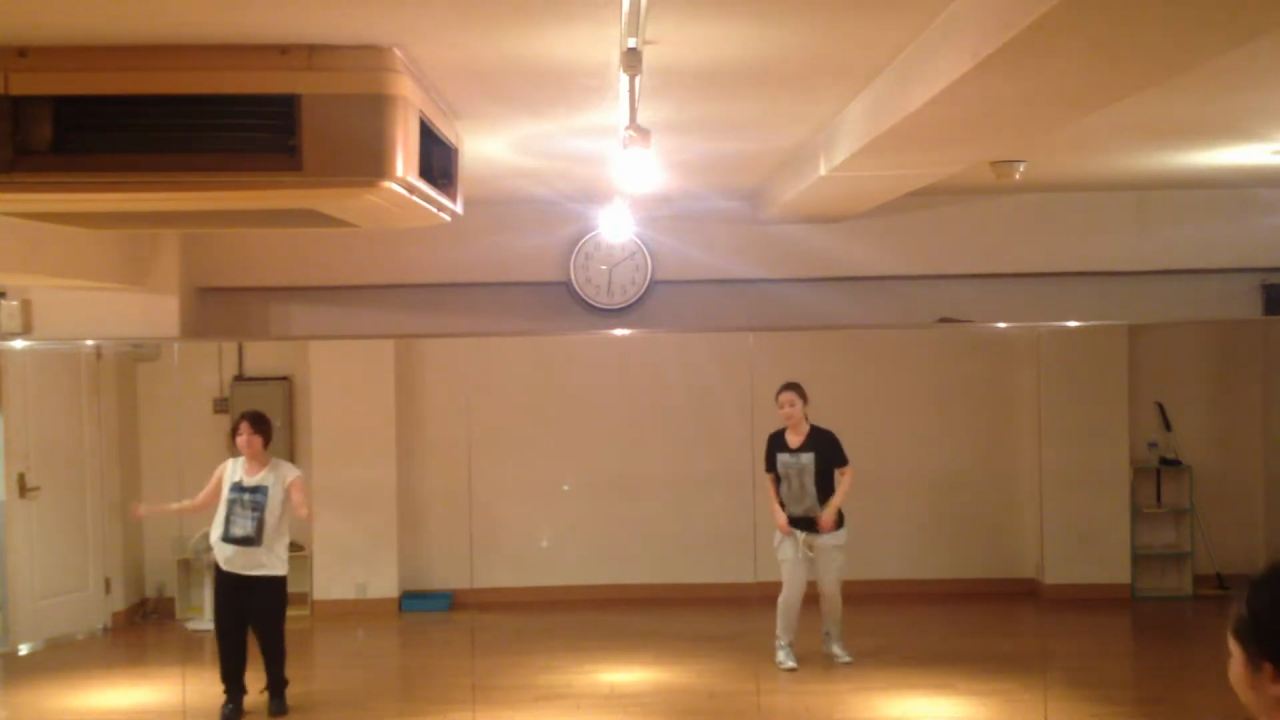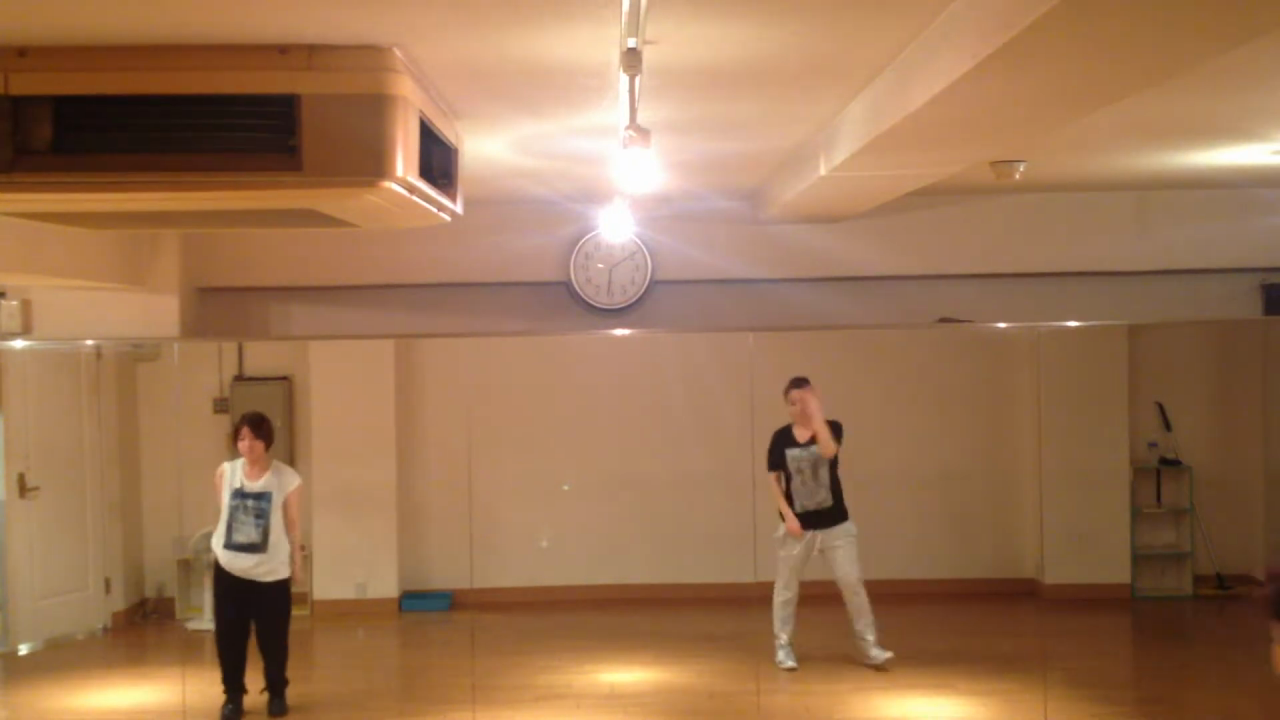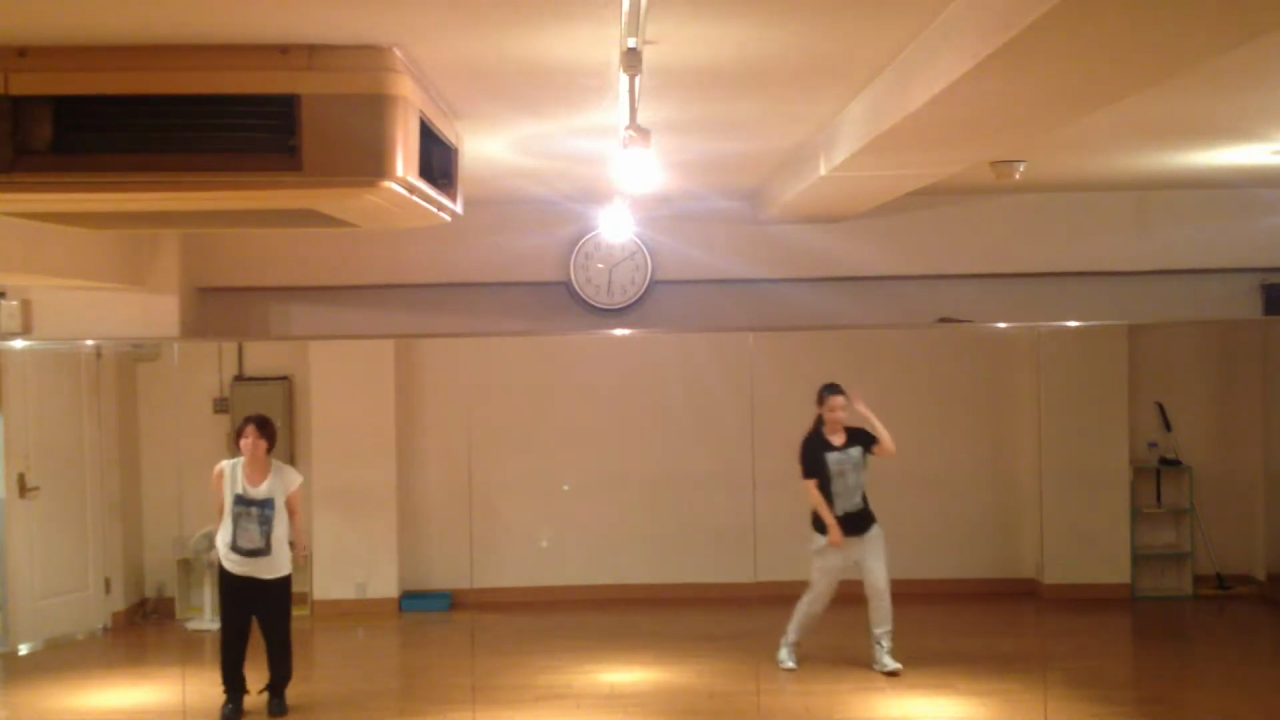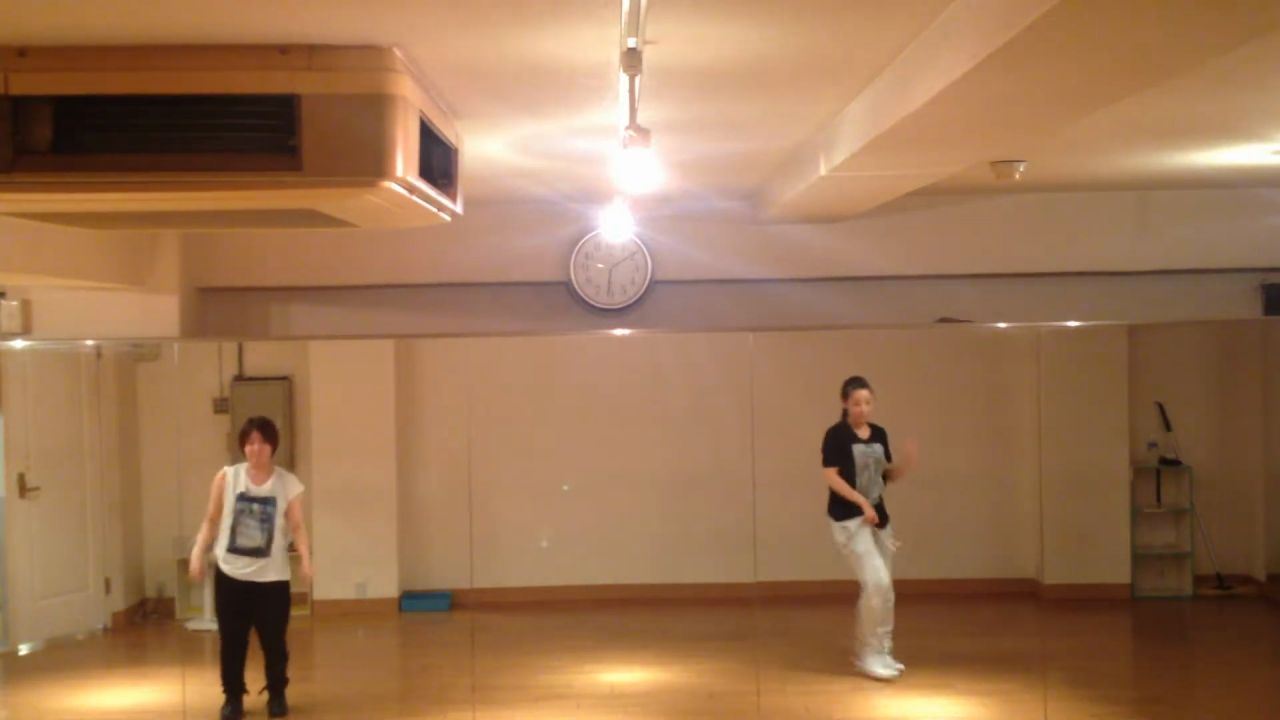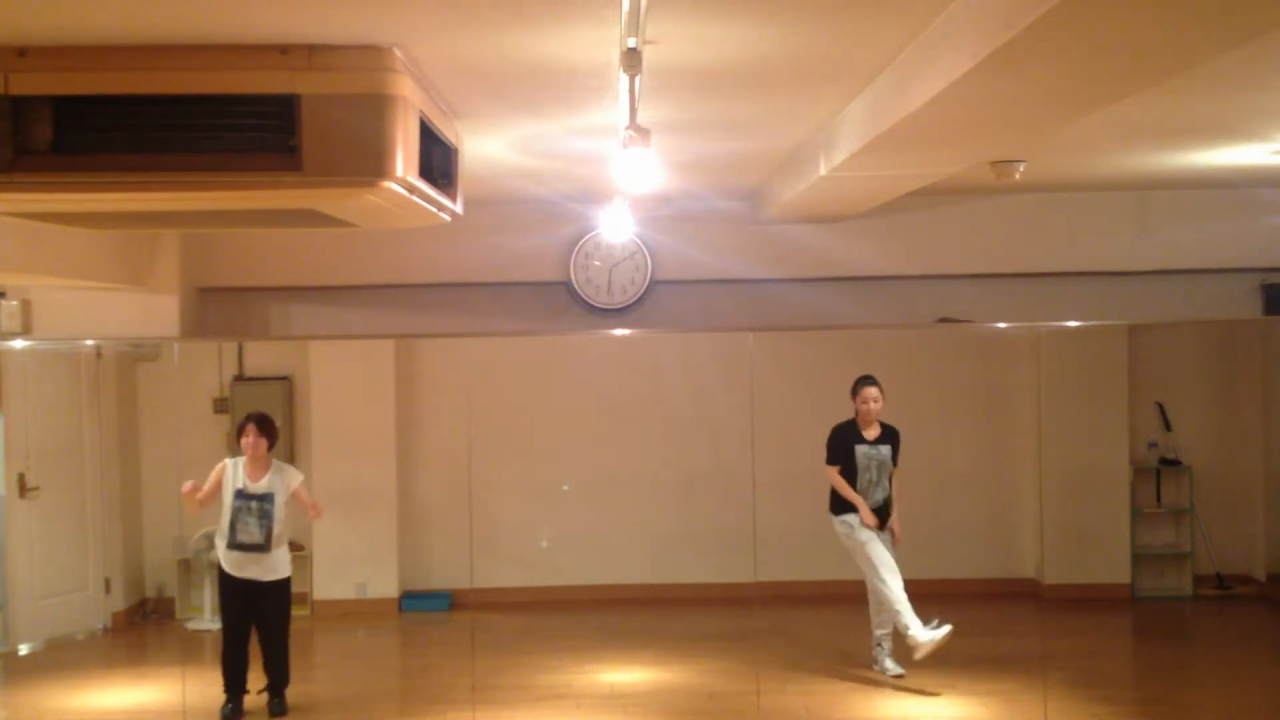
dt=0.3s
person 1, frame 1
left shoulder: (285, 472)
right shoulder: (227, 468)
left elbow: (302, 507)
right elbow: (201, 503)
left wrist: (305, 510)
right wrist: (155, 509)
left hip: (268, 569)
right hip: (228, 566)
left knee: (270, 634)
right knee: (228, 635)
left ankle: (277, 692)
right ankle: (234, 695)
person 1, frame 2
left shoulder: (286, 477)
right shoulder: (224, 473)
left elbow: (292, 523)
right elbow: (224, 515)
left wrist: (295, 562)
right wrist: (221, 546)
left hip: (272, 573)
right hip: (229, 570)
left knee: (273, 639)
right knee: (229, 637)
left ankle: (277, 693)
right ankle: (234, 695)
person 1, frame 3
left shoulder: (287, 477)
right shoulder: (224, 472)
left elbow: (295, 514)
right elbow: (222, 511)
left wrist: (299, 544)
left hip: (274, 571)
right hip: (233, 569)
left knee: (277, 637)
right knee: (232, 637)
left ankle: (277, 692)
right ankle: (234, 695)
person 1, frame 4
left shoulder: (288, 483)
right shoulder: (226, 477)
left elbow: (297, 527)
right elbow: (211, 521)
left wrist: (305, 558)
right wrist: (197, 554)
left hip: (272, 576)
right hip: (231, 574)
left knee: (273, 640)
right knee: (232, 640)
left ankle: (276, 694)
person 1, frame 5
left shoulder: (287, 475)
right shoulder: (226, 469)
left elbow: (309, 506)
right elbow: (198, 504)
left wrist: (315, 510)
right wrist: (190, 493)
left hip: (274, 572)
right hip: (233, 570)
left knee: (275, 637)
right knee: (233, 636)
left ankle: (277, 693)
person 2, frame 1
left shoulder: (824, 439)
right shoulder: (773, 442)
left elbow: (846, 474)
right elbow: (771, 480)
left wrist: (832, 508)
right wrist: (777, 512)
left hip: (826, 527)
right hip: (791, 528)
left knee: (830, 588)
right knee: (793, 588)
left ankle: (832, 640)
right ankle: (783, 645)
person 2, frame 2
left shoulder: (831, 428)
right shoulder: (780, 438)
left elbow: (828, 450)
right elbow: (774, 480)
left wrist: (815, 413)
right wrist: (787, 515)
left hip: (835, 522)
right hip: (798, 524)
left knee: (852, 582)
right knee: (786, 586)
left ankle: (868, 645)
right ankle: (782, 645)
person 2, frame 3
left shoulder: (858, 436)
right shoulder: (812, 443)
left elbow: (889, 449)
right elbow: (812, 488)
left wrist: (868, 415)
right wrist: (832, 526)
left hip: (866, 525)
right hip: (831, 529)
left knee: (879, 587)
right knee: (820, 592)
left ankle: (882, 652)
right ankle: (788, 644)
person 2, frame 4
left shoulder: (879, 434)
right shoulder: (836, 435)
left elbow: (888, 474)
right elbow: (831, 477)
left wrist: (906, 462)
right wrist: (862, 502)
left hip: (878, 518)
right hip: (849, 520)
left knee: (885, 587)
right knee: (877, 582)
left ankle: (881, 649)
right ankle: (867, 651)
person 2, frame 5
left shoulder: (892, 434)
right shoulder: (842, 433)
left elbow: (890, 476)
right elbow: (832, 474)
left wrist: (894, 514)
right wrist: (861, 505)
left hip: (880, 518)
right hip: (850, 515)
left knee: (881, 585)
right knee: (885, 573)
left ankle: (881, 652)
right ankle: (917, 633)
